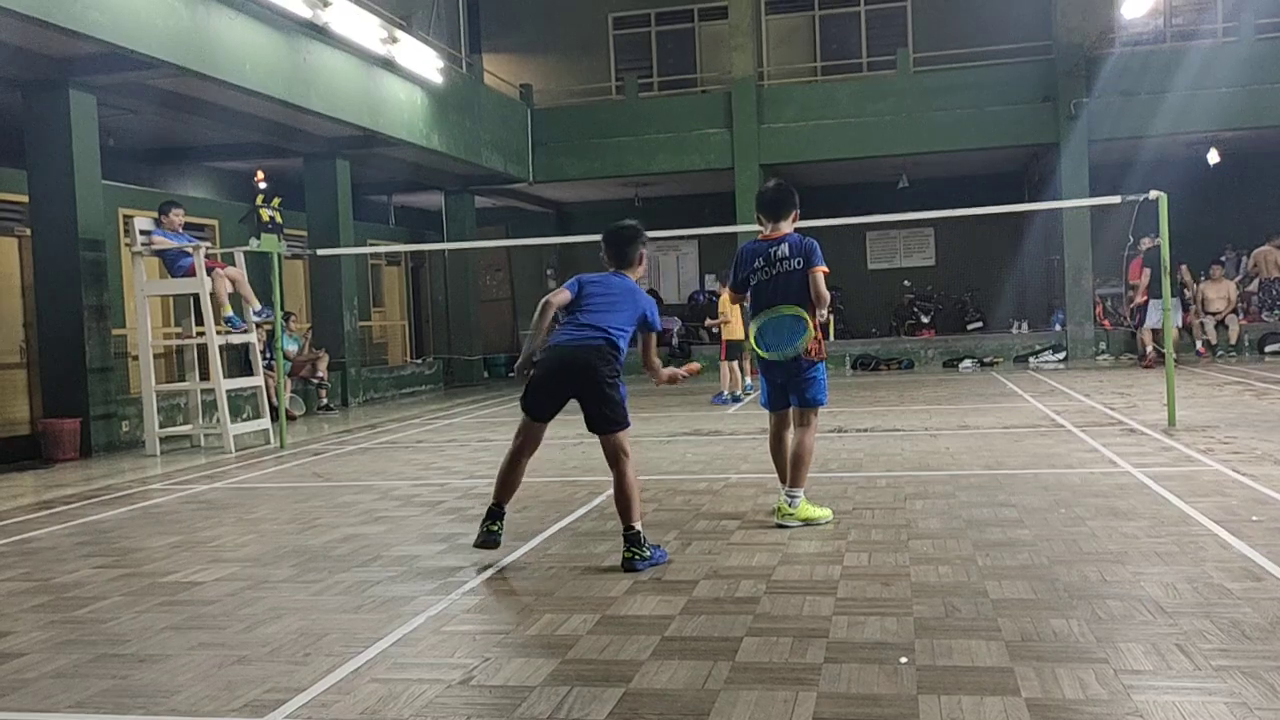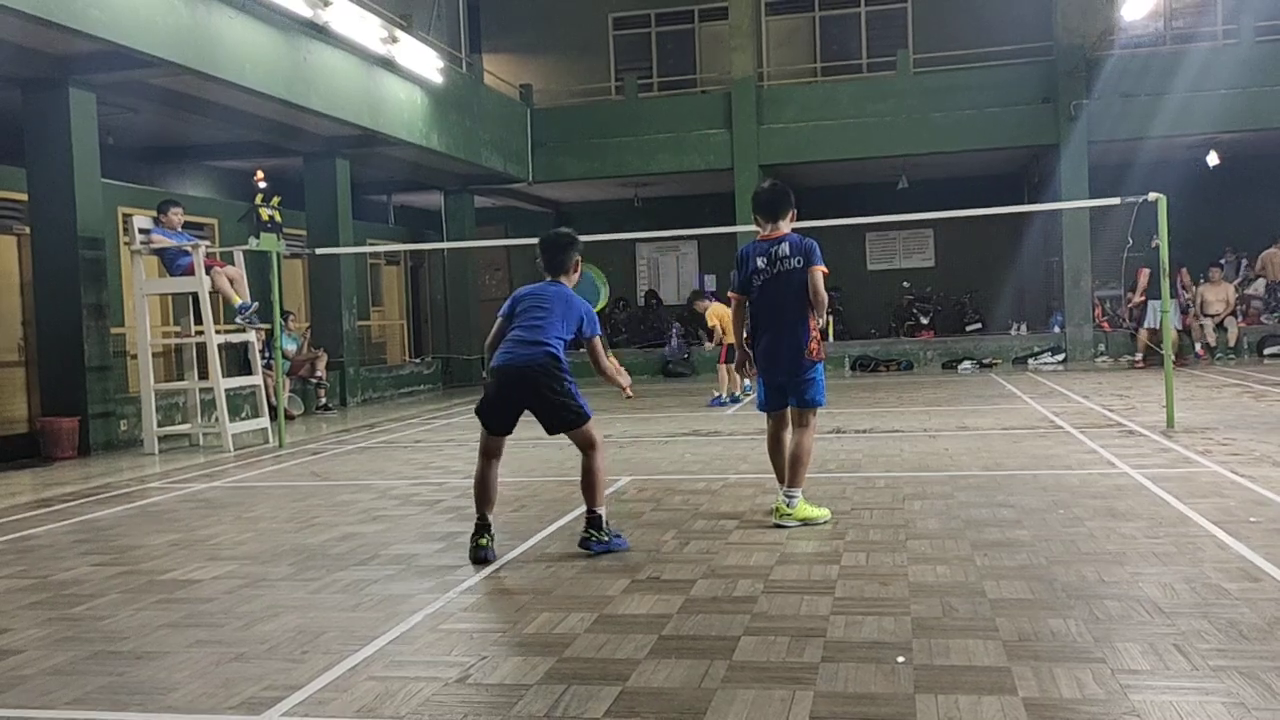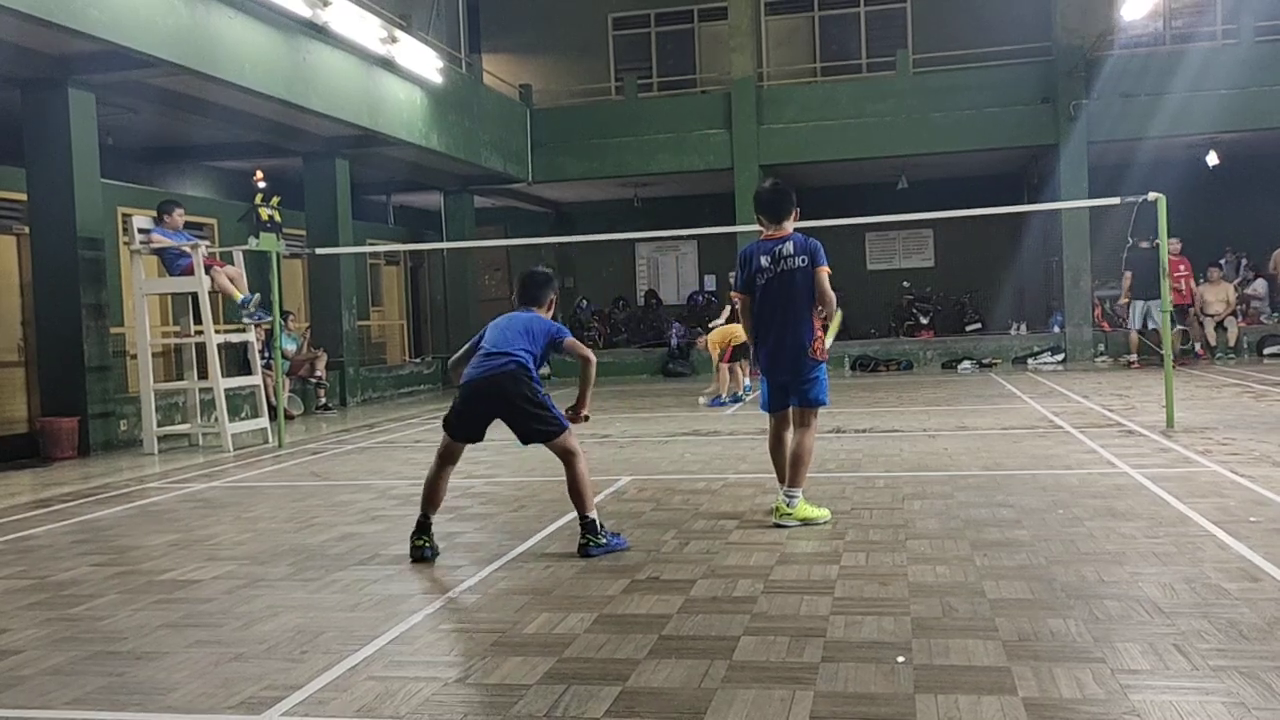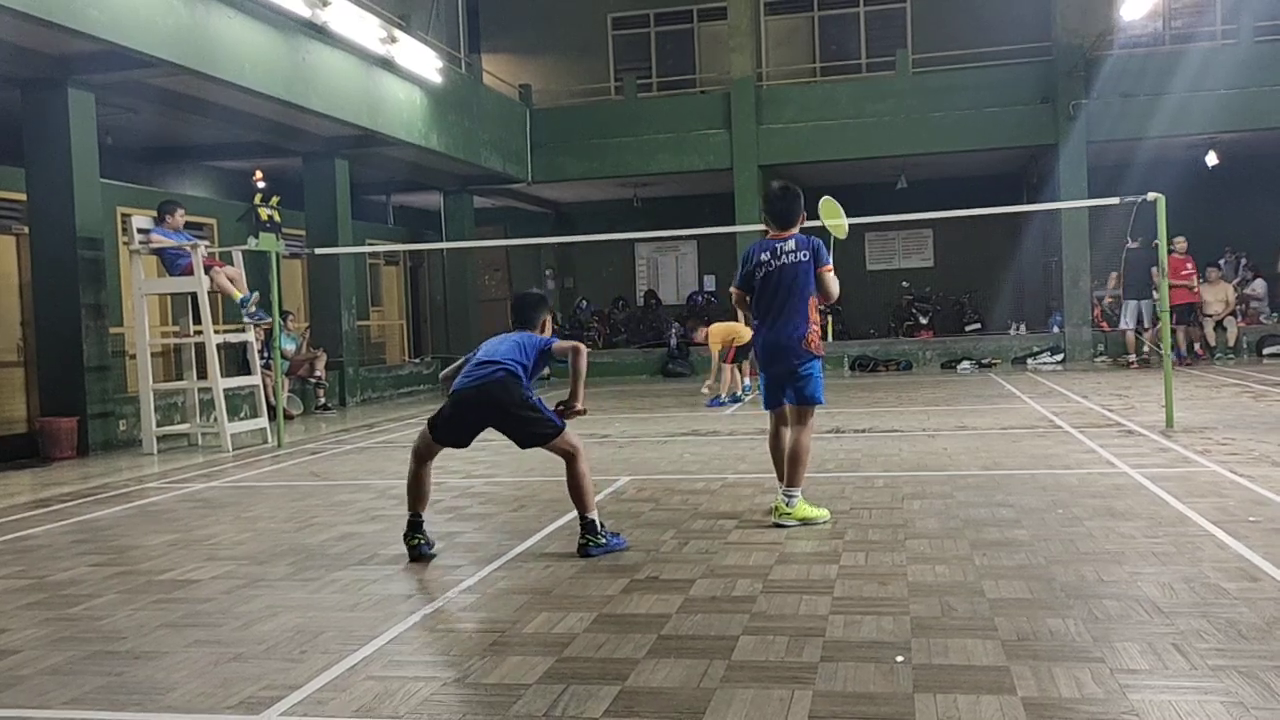
dt=0.4s
person 1, frame 1
left shoulder: (747, 253)
right shoulder: (806, 246)
left elbow: (734, 298)
right elbow: (820, 295)
right wrist: (823, 310)
right hip: (803, 347)
left knee: (779, 422)
right knee: (805, 422)
left ankle: (788, 496)
right ankle: (793, 503)
person 1, frame 2
left shoulder: (746, 254)
right shoulder: (806, 246)
left elbow: (738, 307)
right elbow: (818, 294)
left wrist: (742, 348)
right wrist: (821, 317)
left hip: (766, 353)
right hip: (802, 348)
left knee: (777, 423)
right knee: (803, 423)
left ankle: (786, 496)
right ankle: (791, 503)
person 1, frame 3
left shoulder: (749, 254)
right shoulder: (810, 246)
left elbow: (744, 308)
right elbow: (825, 295)
left wrist: (755, 343)
right wrist: (829, 314)
left hip: (769, 353)
right hip: (806, 348)
left knee: (779, 423)
right knee: (804, 423)
left ankle: (786, 496)
right ankle: (791, 503)
person 1, frame 4
left shoulder: (754, 252)
right shoulder: (813, 246)
left elbow: (738, 300)
right elbow: (830, 294)
right wrist: (835, 282)
left hip: (767, 346)
right hip: (802, 344)
left knee: (779, 420)
right knee: (801, 421)
left ankle: (785, 495)
right ankle: (791, 503)
person 2, frame 1
left shoulder: (584, 281)
right shoulder: (645, 301)
left elbow: (549, 303)
right elbow: (650, 363)
left wrist: (527, 353)
right wrist: (667, 375)
left hip: (556, 357)
right hip: (599, 363)
left knee: (523, 446)
right knee: (620, 459)
left ankle: (492, 522)
right ankle: (635, 545)
person 2, frame 2
left shoulder: (521, 294)
right shoulder: (581, 307)
left elbow: (491, 344)
right elbow: (601, 365)
right wrist: (622, 381)
left hip: (505, 372)
right hip: (547, 373)
left knee: (489, 455)
right knee: (591, 445)
left ankle: (482, 534)
right ankle: (596, 528)
person 2, frame 3
left shoulder: (496, 324)
right shoulder: (550, 327)
left elbow: (454, 364)
right elbow: (587, 358)
right wrist: (581, 405)
left hip: (474, 385)
right hip: (514, 383)
left knee: (445, 459)
right knee: (571, 453)
left ankle: (422, 536)
right ankle: (592, 533)
person 2, frame 4
left shoulder: (491, 342)
right shoulder: (541, 342)
left elbow: (445, 377)
right elbow: (578, 349)
right wrist: (575, 400)
left hip: (463, 395)
right hip: (506, 392)
left knee: (421, 453)
right knee: (573, 450)
left ankle: (415, 535)
right ankle: (592, 533)
